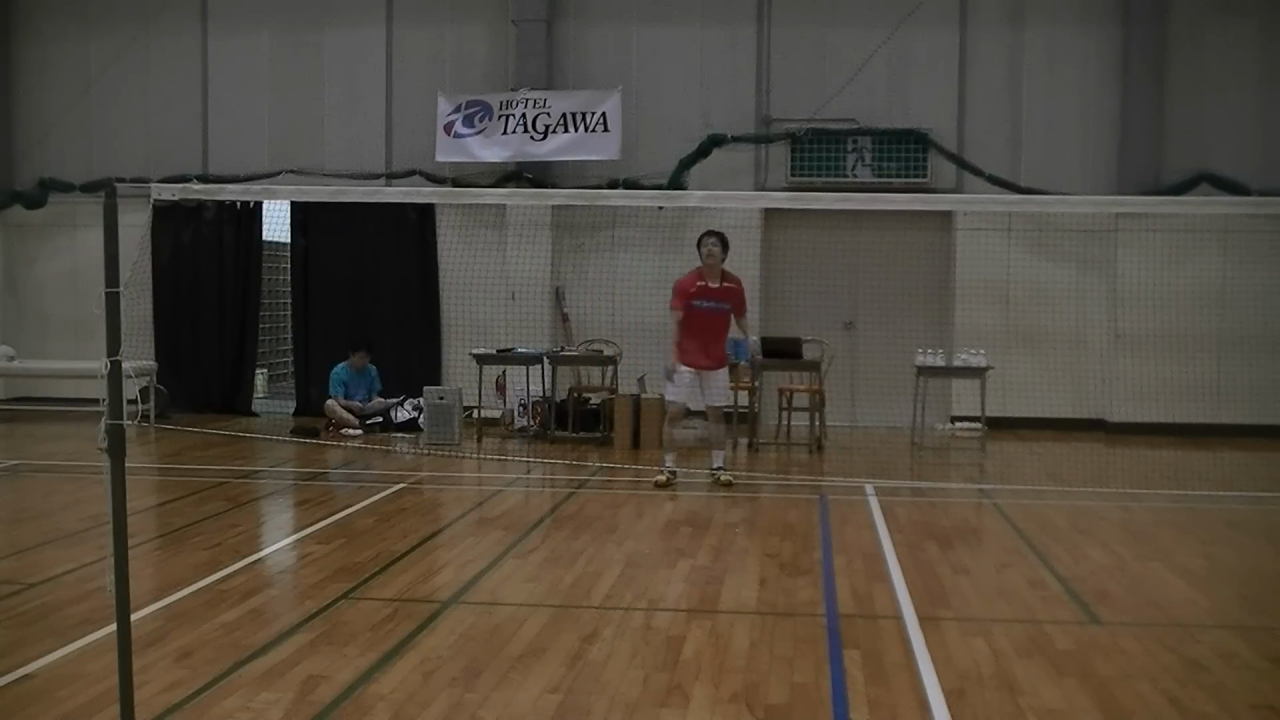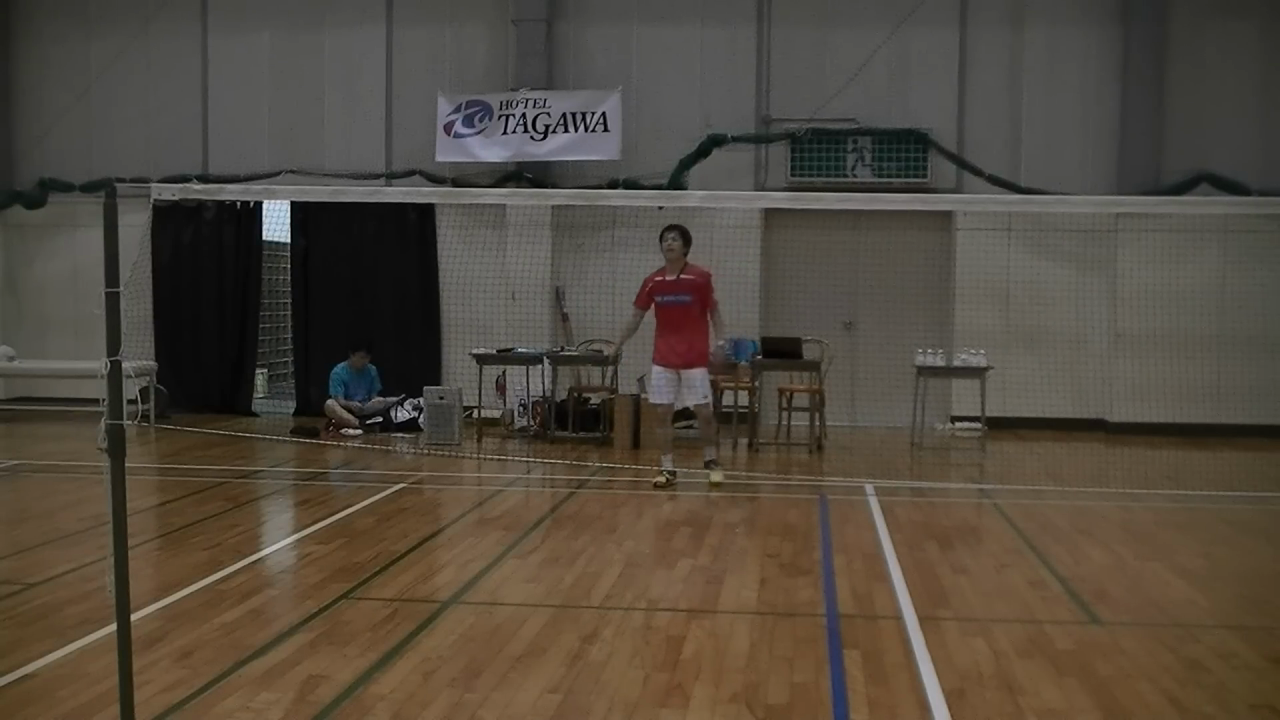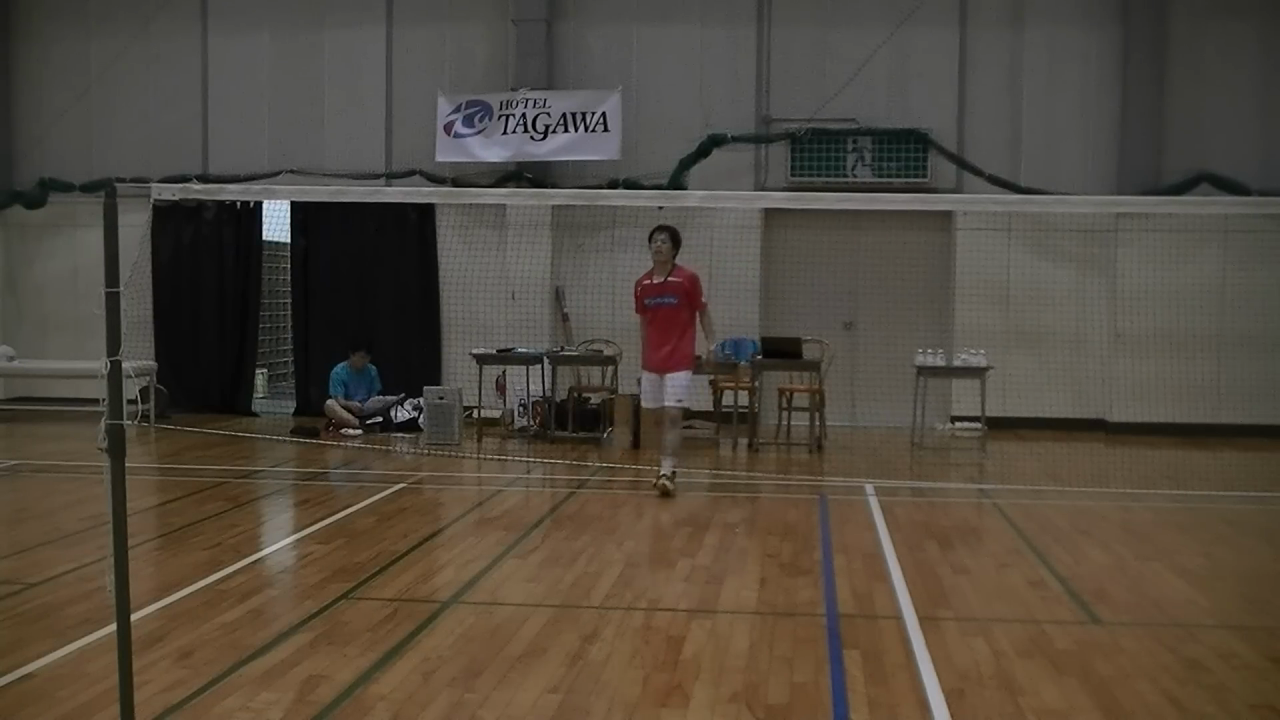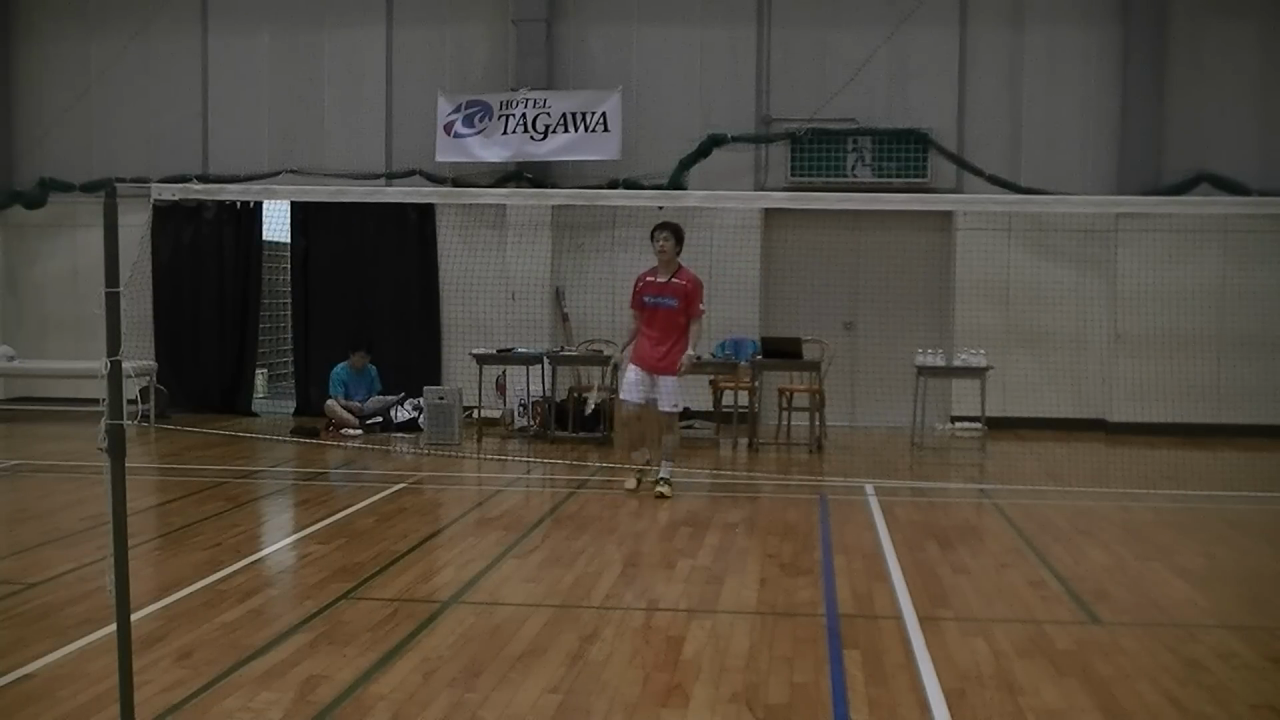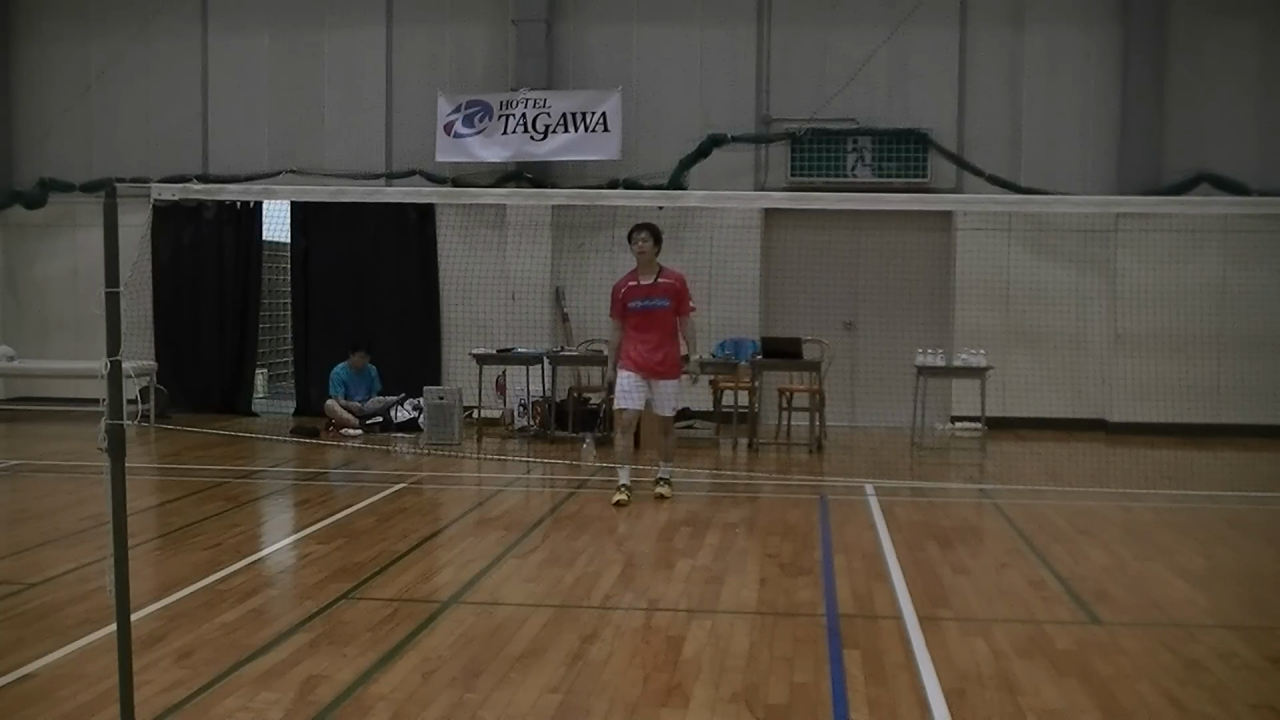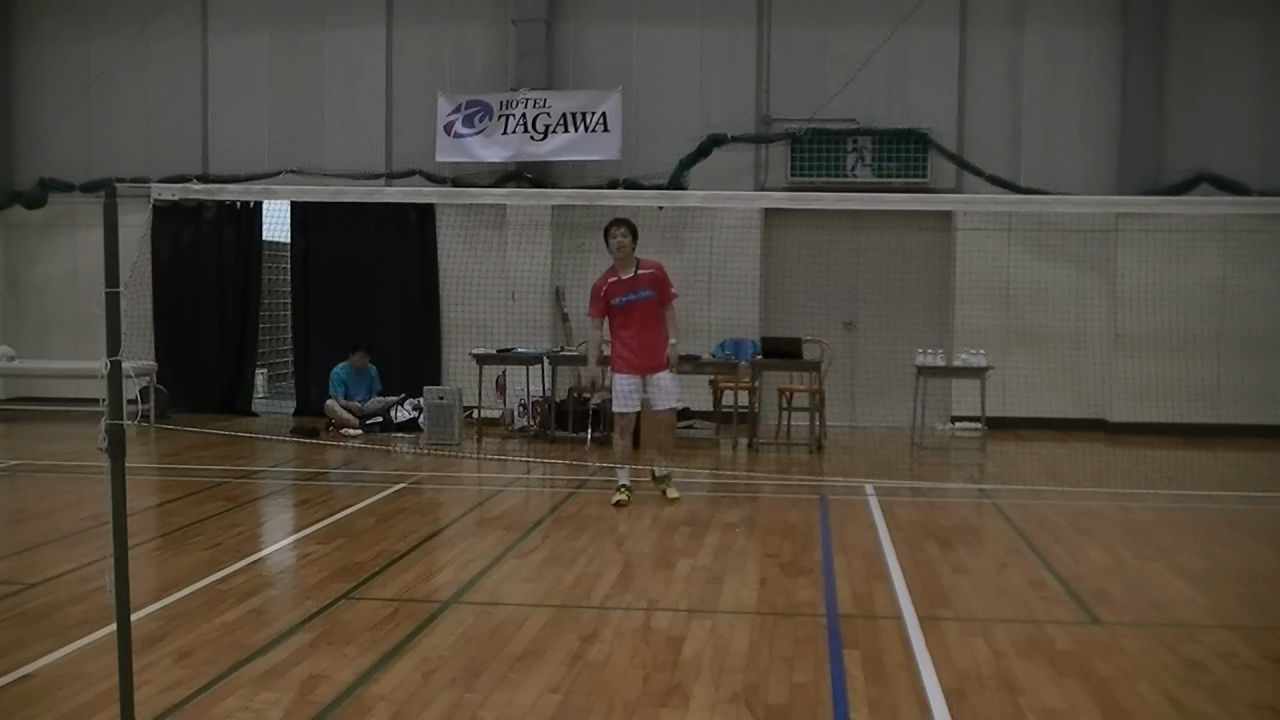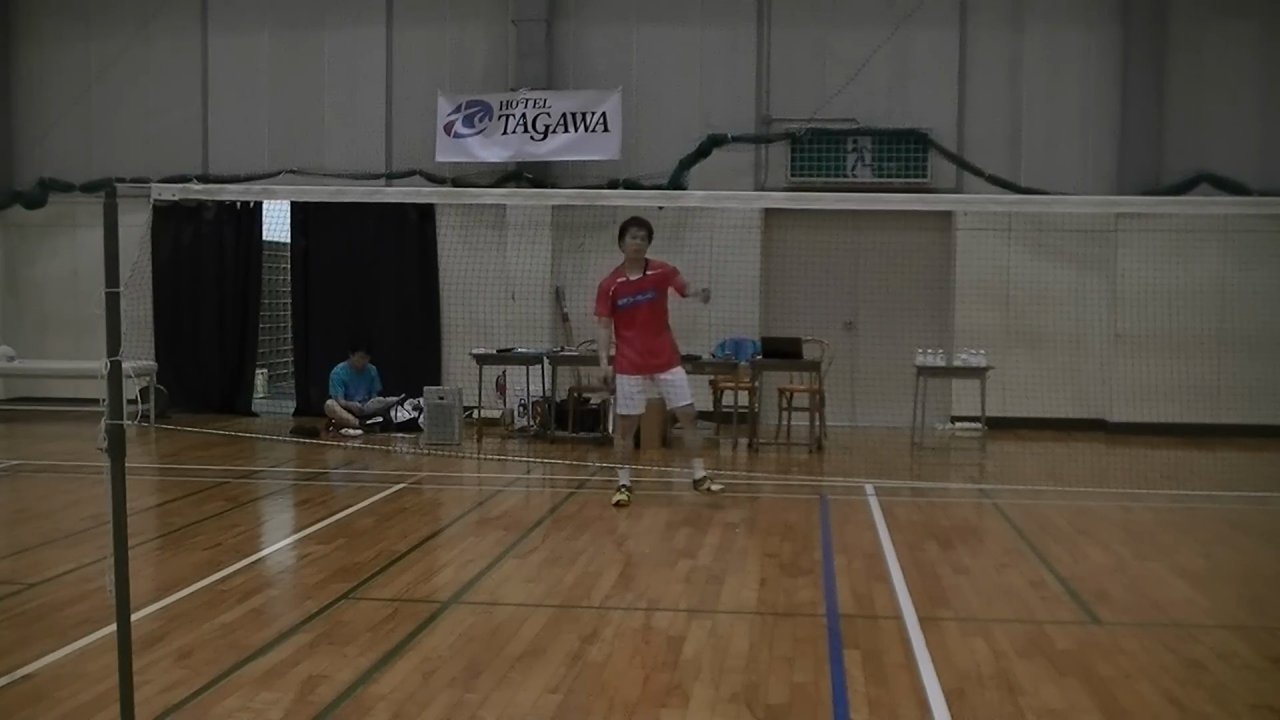
dt=0.4s
person 1, frame 1
left shoulder: (735, 285)
right shoulder: (686, 283)
left elbow: (740, 316)
right elbow: (675, 323)
left wrist: (750, 337)
right wrist: (673, 357)
left hip: (716, 362)
right hip: (686, 358)
left knee: (716, 414)
right knee: (674, 412)
left ankle: (718, 467)
right ankle: (669, 468)
person 1, frame 2
left shoulder: (701, 277)
right shoulder: (652, 282)
left elbow: (713, 310)
right elbow: (637, 316)
left wrist: (719, 340)
right wrist: (619, 344)
left hip: (695, 358)
right hip: (663, 359)
left knee: (704, 413)
right knee: (662, 414)
left ankle: (711, 460)
right ankle: (667, 468)
person 1, frame 3
left shoulder: (688, 279)
right shoulder: (641, 284)
left elbow: (703, 313)
left wrist: (711, 345)
right wrist: (643, 357)
left hip: (679, 361)
right hip: (652, 361)
left knee: (673, 416)
right knee: (657, 416)
left ankle: (667, 474)
right ankle: (665, 468)
person 1, frame 4
left shoulder: (691, 282)
right shoulder: (642, 281)
left elbow: (695, 322)
left wrist: (689, 352)
right wrist: (622, 348)
left hip: (670, 362)
right hip: (640, 359)
left knee: (669, 419)
right knee: (629, 413)
left ankle: (664, 476)
right ankle: (641, 465)
person 1, frame 5
left shoulder: (676, 282)
right shoulder: (622, 287)
left elbow: (685, 322)
right elbow: (618, 329)
left wrist: (693, 356)
right wrist: (611, 365)
left hip: (667, 366)
right hip: (631, 365)
left knee: (666, 423)
right knee: (625, 421)
left ankle: (664, 477)
right ankle: (623, 484)
person 1, frame 6
left shoulder: (655, 271)
right shoulder: (602, 285)
left elbow: (668, 309)
right elbow: (596, 327)
left wrist: (672, 342)
right wrist: (592, 363)
left hip: (659, 361)
right hip: (624, 365)
left knee: (666, 419)
right knee: (623, 423)
left ankle: (661, 473)
right ankle: (623, 484)
person 1, frame 7
left shoulder: (662, 271)
right shoulder: (609, 284)
left elbow: (684, 288)
right elbow: (605, 326)
left wrist: (700, 294)
right wrist: (604, 361)
left hip: (667, 360)
right hip: (629, 365)
left knee: (688, 414)
right knee: (625, 424)
left ankle: (699, 476)
right ankle: (623, 484)
